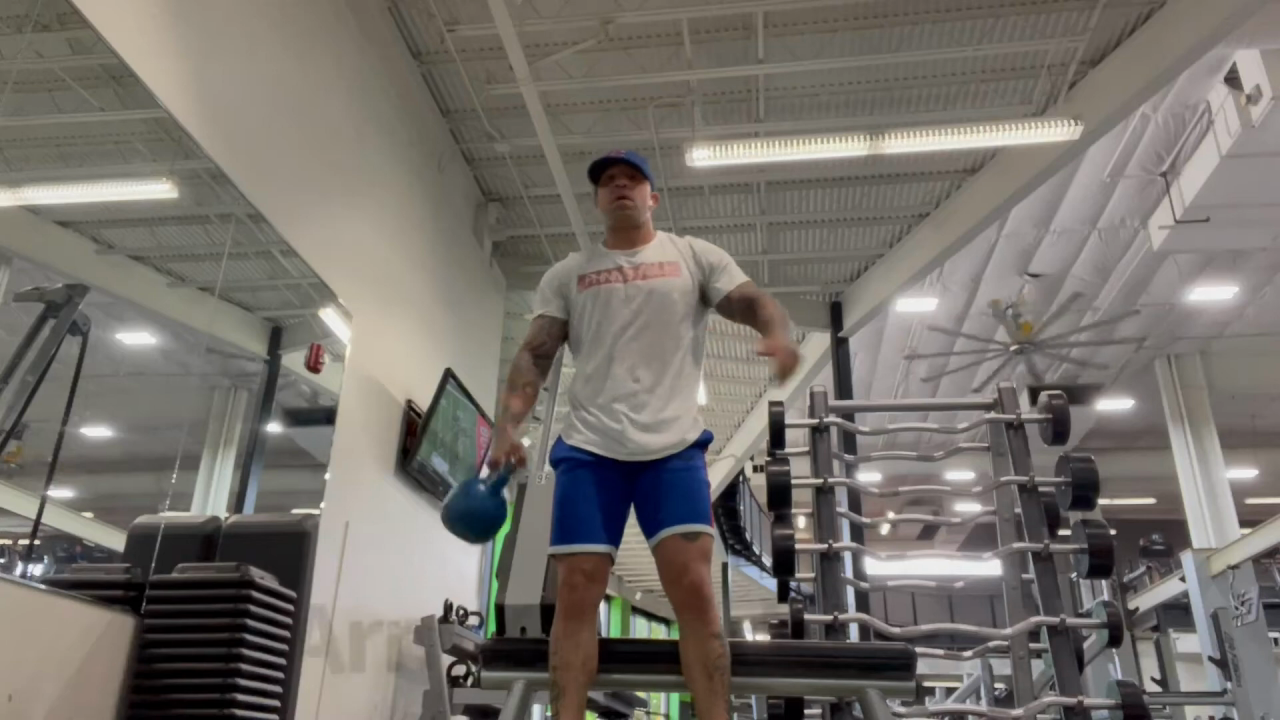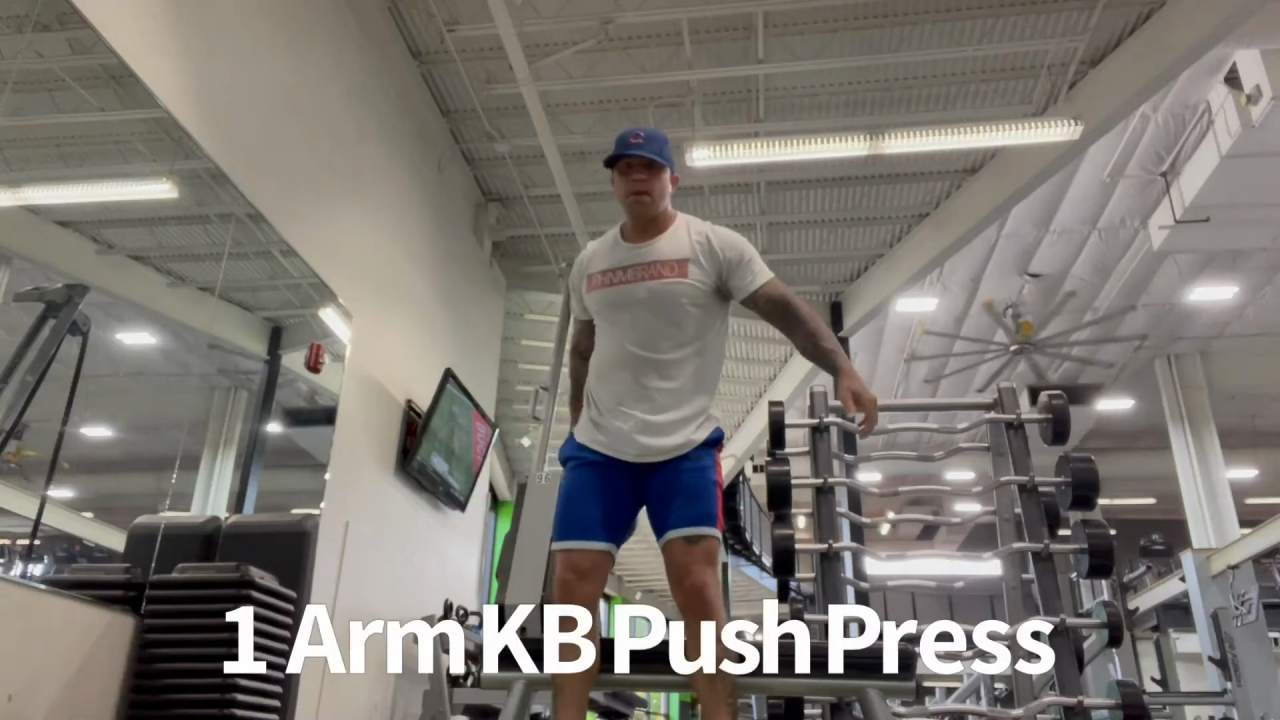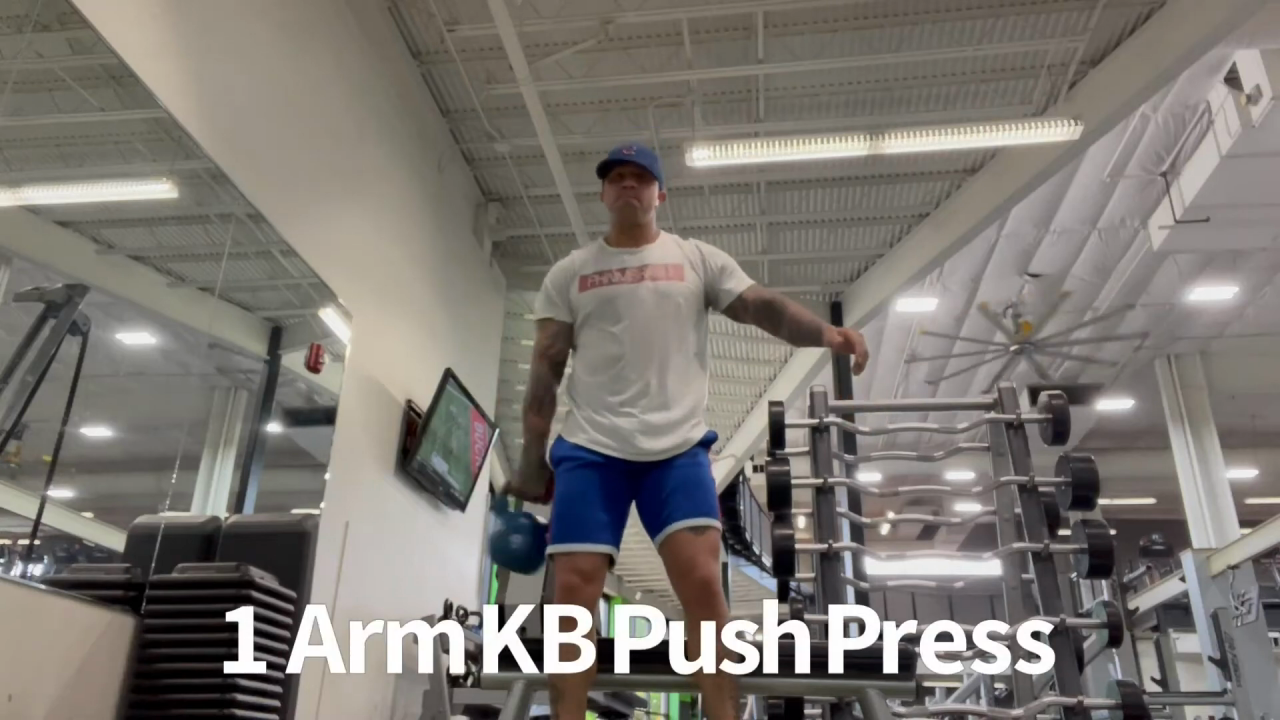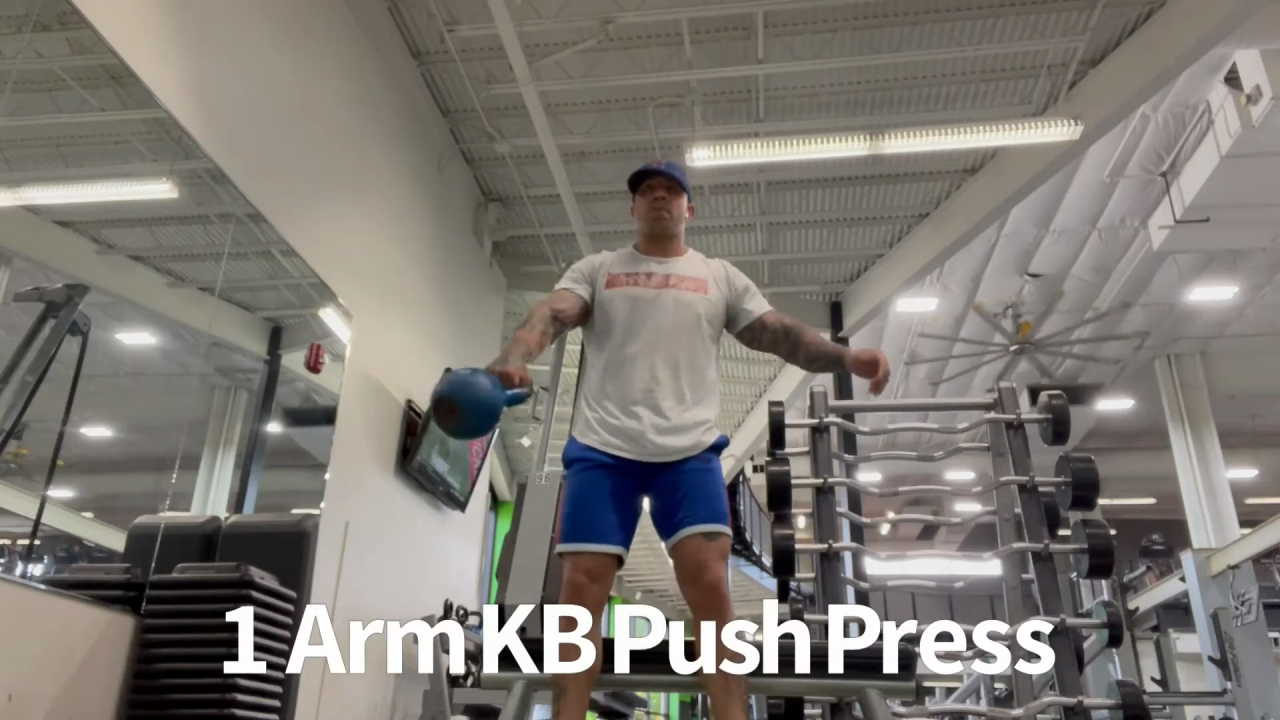
dt=0.5s
person 1, frame 1
left shoulder: (695, 256)
right shoulder: (567, 273)
left elbow: (758, 304)
right elbow: (535, 353)
left wrist: (776, 333)
right wrist: (507, 427)
left hip: (674, 447)
right hip: (588, 449)
left knee: (694, 587)
right knee: (576, 591)
person 1, frame 2
left shoulder: (716, 246)
right shoulder: (589, 263)
left elbow: (786, 310)
left wrist: (844, 371)
right wrist: (579, 428)
left hip: (685, 447)
right hip: (597, 449)
left knee: (697, 590)
right knee: (572, 589)
person 1, frame 3
left shoulder: (699, 259)
right shoulder: (569, 271)
left elbow: (764, 307)
right elbow: (545, 365)
left wrist: (825, 331)
right wrist: (531, 459)
left hip: (677, 448)
right hip: (590, 450)
left knee: (703, 584)
right knee: (573, 590)
person 1, frame 4
left shoulder: (721, 278)
right shoulder: (595, 269)
left elbow: (780, 335)
right elbow: (549, 317)
left wrist: (847, 356)
right wrist: (512, 358)
left hip: (689, 451)
right hip: (603, 449)
left knee: (709, 587)
right knee: (581, 588)
